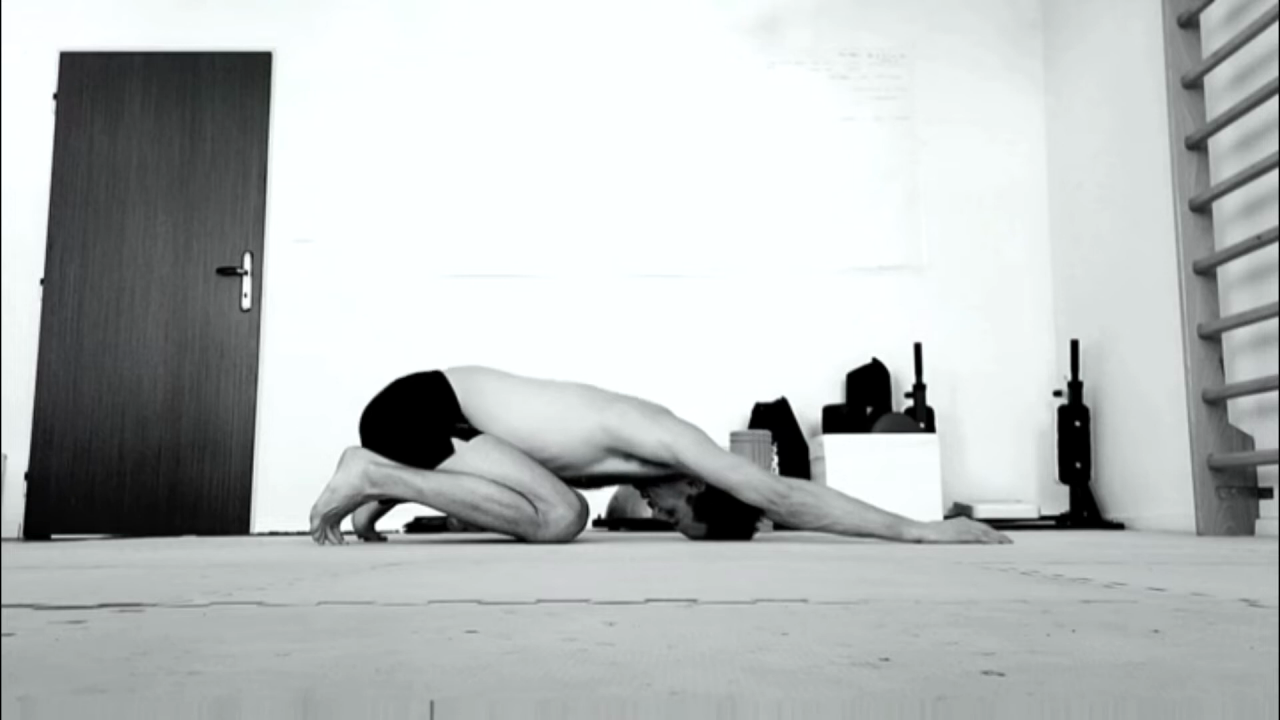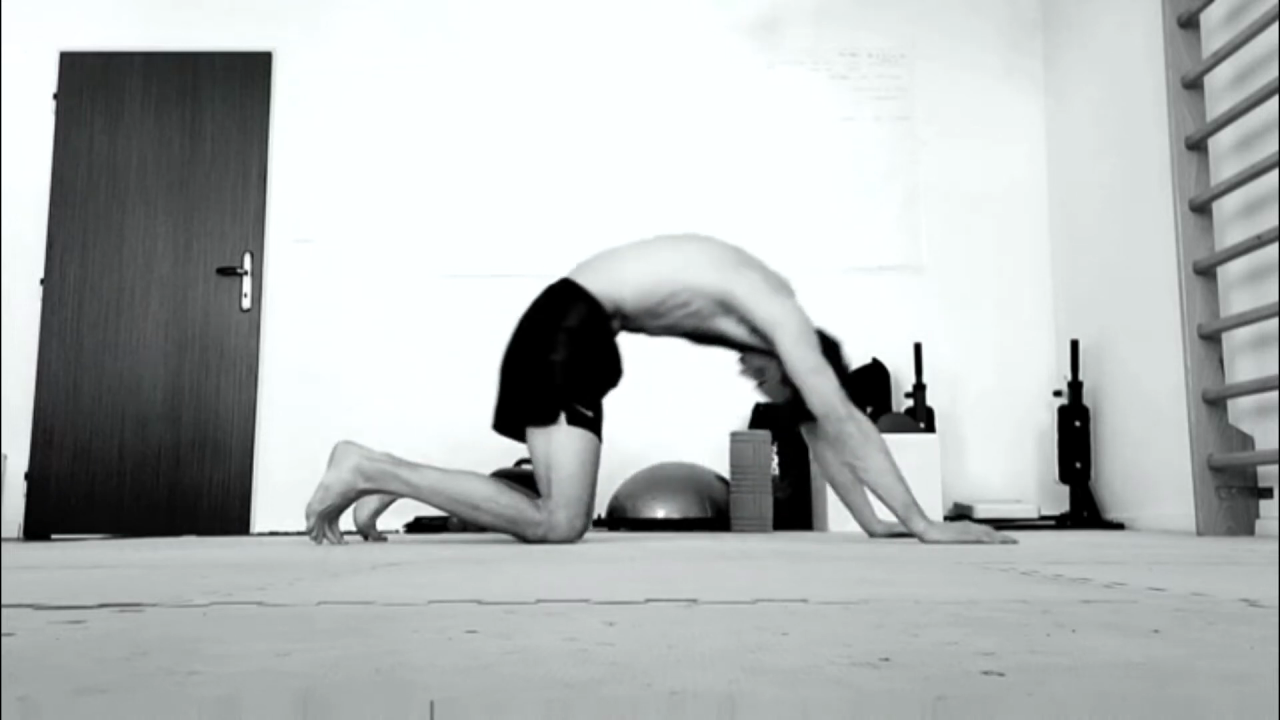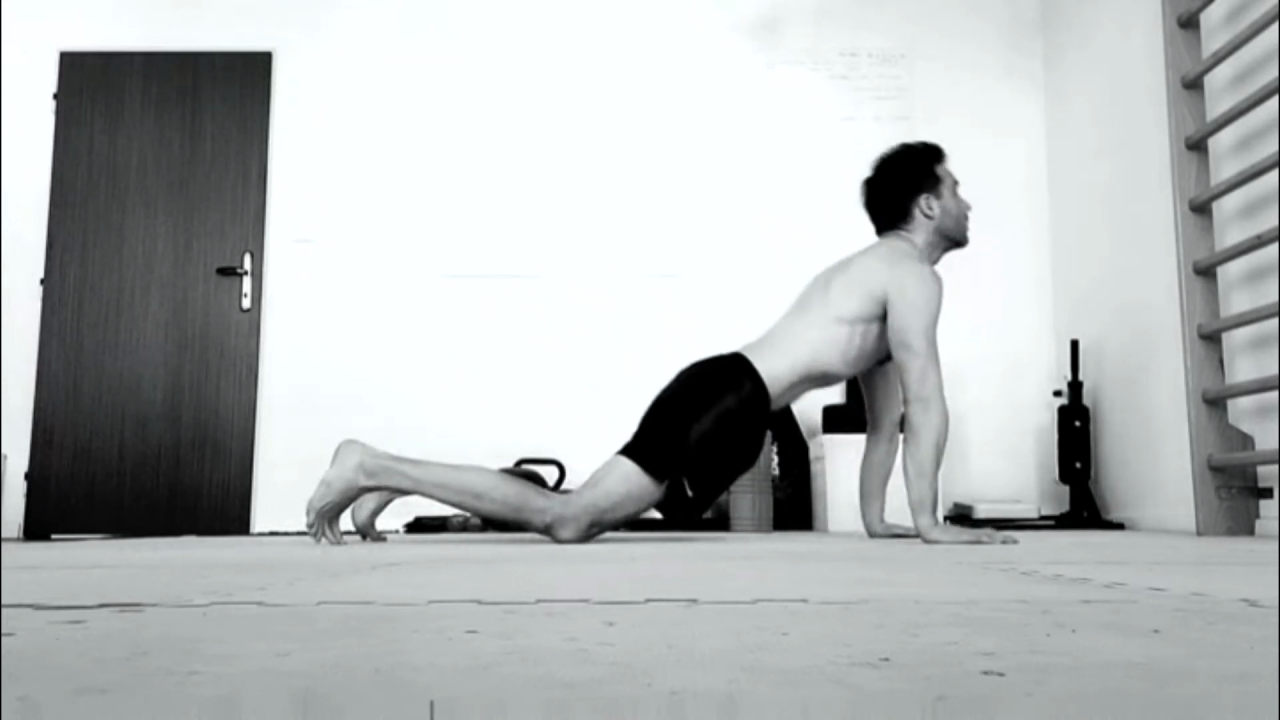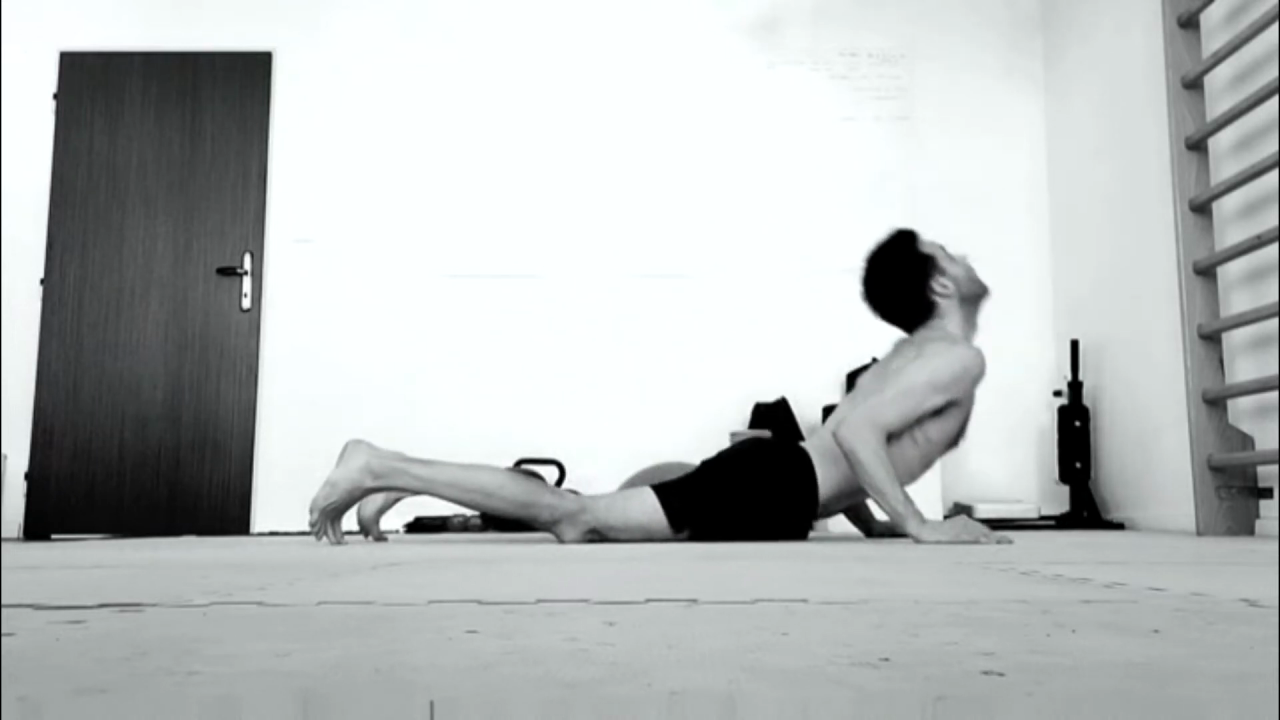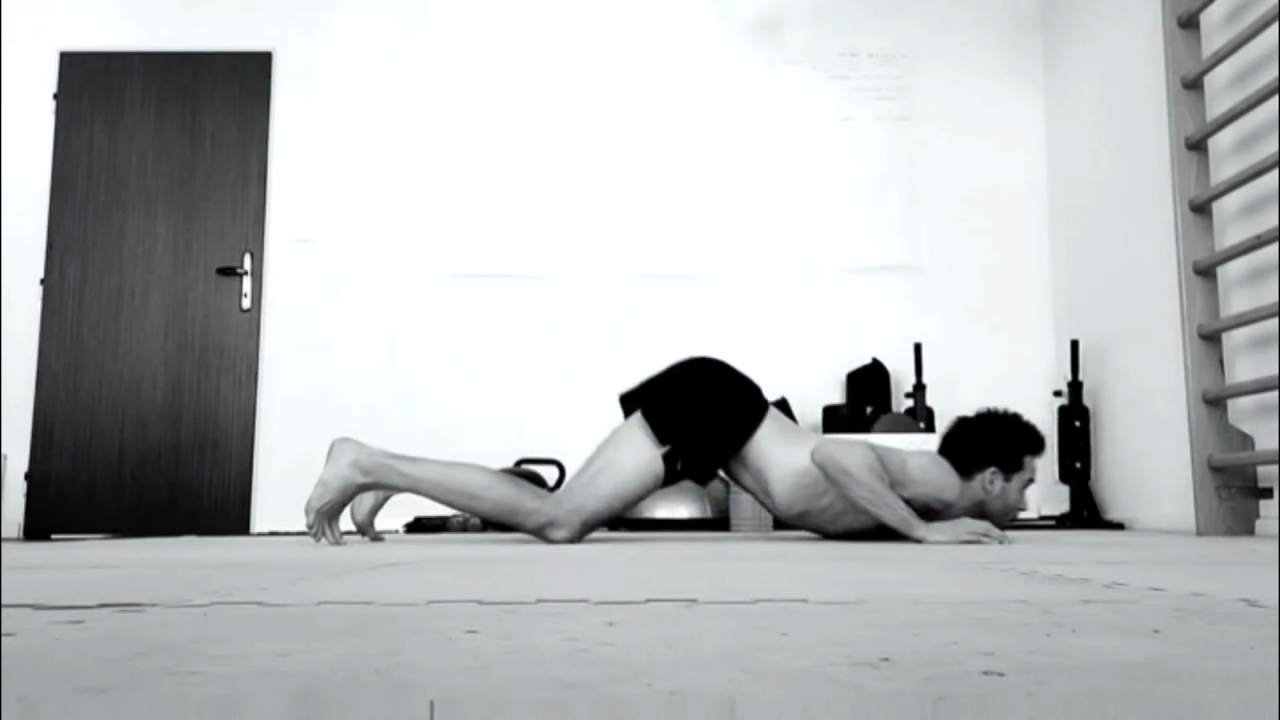
dt=1s
person 1, frame 1
left shoulder: (651, 436)
right shoulder: (662, 442)
left elbow: (777, 495)
right elbow: (782, 497)
left wrist: (907, 526)
right wrist: (917, 530)
left hip: (434, 406)
right hip: (415, 411)
left knee: (555, 508)
right knee: (556, 517)
left ankle: (387, 484)
right ankle: (375, 478)
person 1, frame 2
left shoulder: (770, 315)
right shoulder: (775, 312)
left elbow: (819, 431)
right elbow: (843, 421)
left wrist: (871, 523)
right wrist: (918, 522)
left hip: (573, 327)
right hip: (570, 327)
left knee: (553, 508)
right knee: (557, 524)
left ankle: (381, 476)
right ankle: (370, 471)
person 1, frame 3
left shoulder: (878, 267)
right shoulder: (913, 274)
left elbow: (884, 410)
right elbow: (926, 403)
left wrist: (875, 519)
right wrist: (928, 523)
left hip: (722, 395)
right hip: (730, 401)
left knee: (569, 510)
right knee: (566, 520)
left ankle: (381, 473)
right ankle: (374, 470)
person 1, frame 4
left shoulder: (911, 352)
right shoulder: (959, 358)
right elbow: (853, 432)
left wrist: (876, 520)
right wrist: (916, 525)
left hip: (769, 471)
right hip: (770, 486)
left knee: (574, 511)
right knee: (575, 520)
left ankle: (389, 475)
right ankle: (380, 471)
person 1, frame 5
left shoulder: (917, 479)
right shoulder: (935, 483)
right elbow: (833, 458)
left wrist: (921, 521)
right wrist: (925, 531)
left hip: (714, 404)
right hip: (709, 401)
left knee: (558, 513)
right knee: (557, 520)
left ankle: (377, 470)
right ankle: (368, 465)
